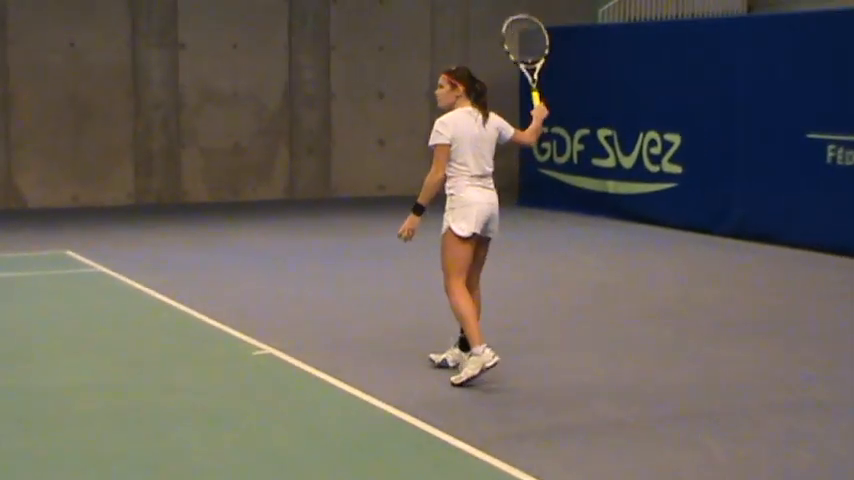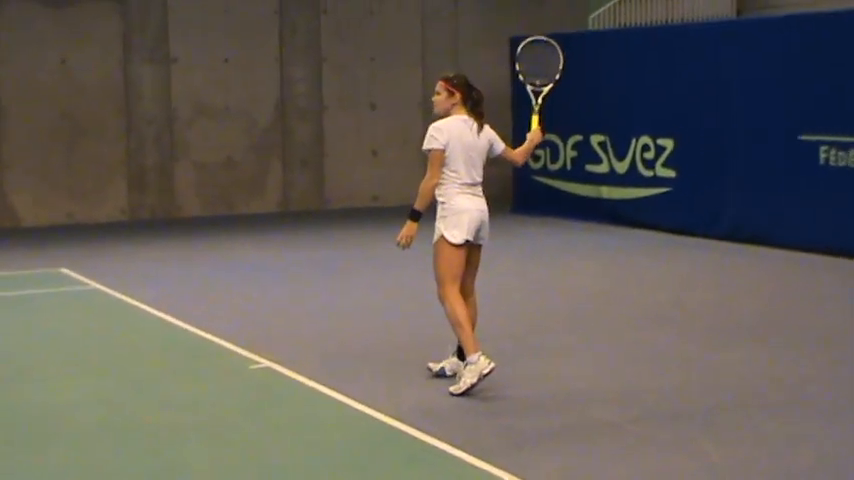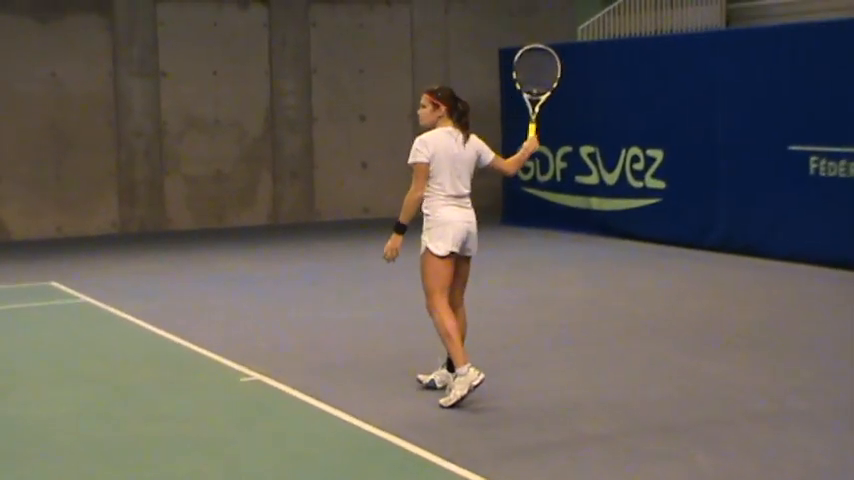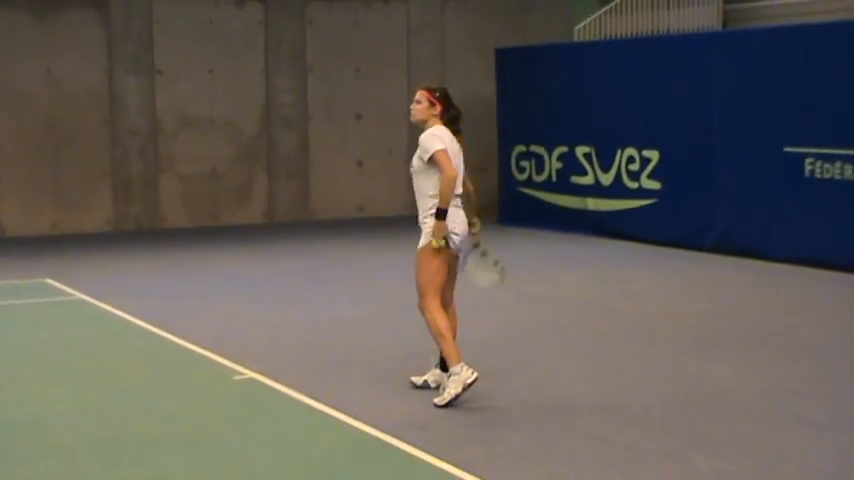
dt=0.5s
person 1, frame 1
left shoulder: (446, 123)
right shoulder: (491, 119)
left elbow: (438, 174)
right elbow: (528, 139)
left wrist: (415, 213)
right wrist: (539, 116)
left hip: (464, 203)
right hip: (489, 202)
left knee: (454, 284)
right knee: (471, 283)
left ankle: (480, 351)
right ankle: (463, 349)
person 1, frame 2
left shoulder: (440, 128)
right shoulder: (483, 130)
left elbow: (432, 179)
right elbow: (517, 158)
left wrist: (413, 219)
right wrist: (533, 141)
left hip: (455, 211)
right hip: (478, 209)
left knee: (448, 291)
right knee: (466, 291)
left ankle: (475, 359)
right ankle: (461, 359)
person 1, frame 3
left shoulder: (425, 141)
right shoulder: (471, 141)
left elbow: (416, 193)
right elbow: (508, 167)
left wrist: (398, 232)
right wrist: (527, 149)
left hip: (441, 223)
right hip: (467, 221)
left knee: (437, 303)
right knee: (455, 303)
left ankle: (465, 371)
right ankle: (450, 370)
person 1, frame 4
left shoulder: (432, 135)
right shoulder: (449, 138)
left elbow: (450, 174)
right elbow: (465, 185)
left wrist: (439, 217)
right wrist: (471, 219)
left hip: (439, 225)
right hip: (454, 222)
left knee: (429, 302)
right knee: (445, 302)
left ankle: (458, 370)
right ankle: (444, 369)
